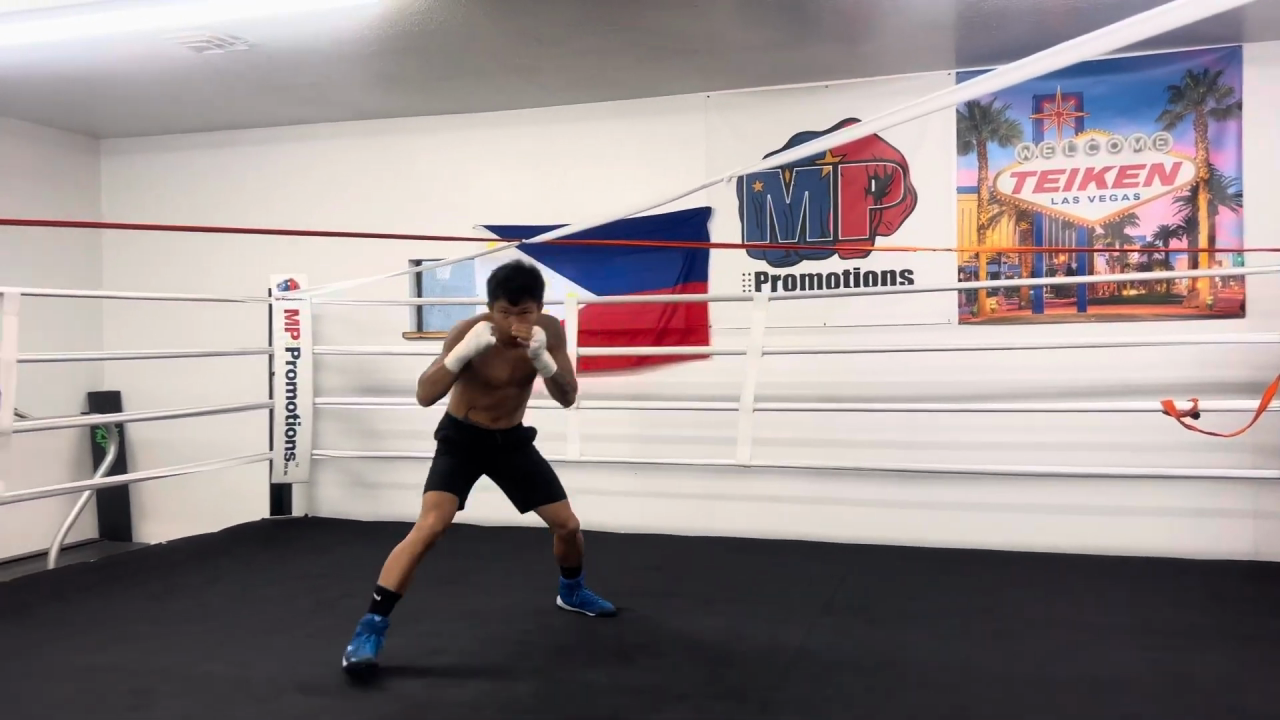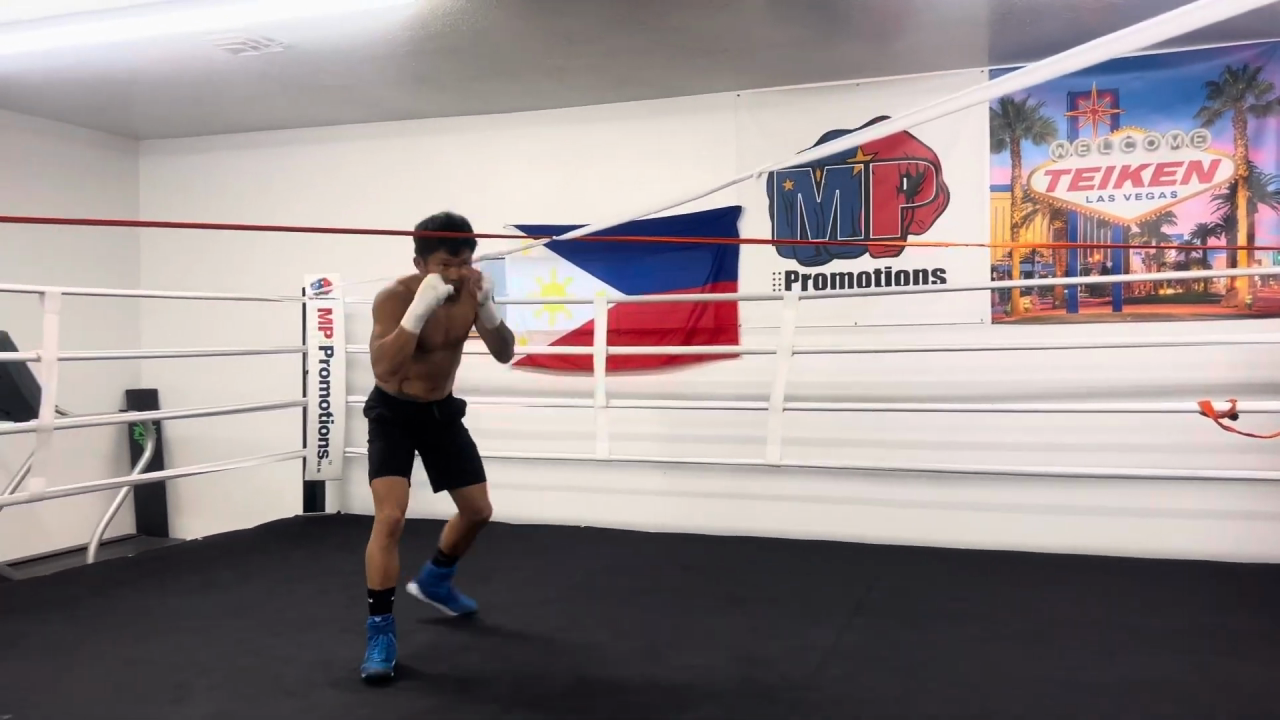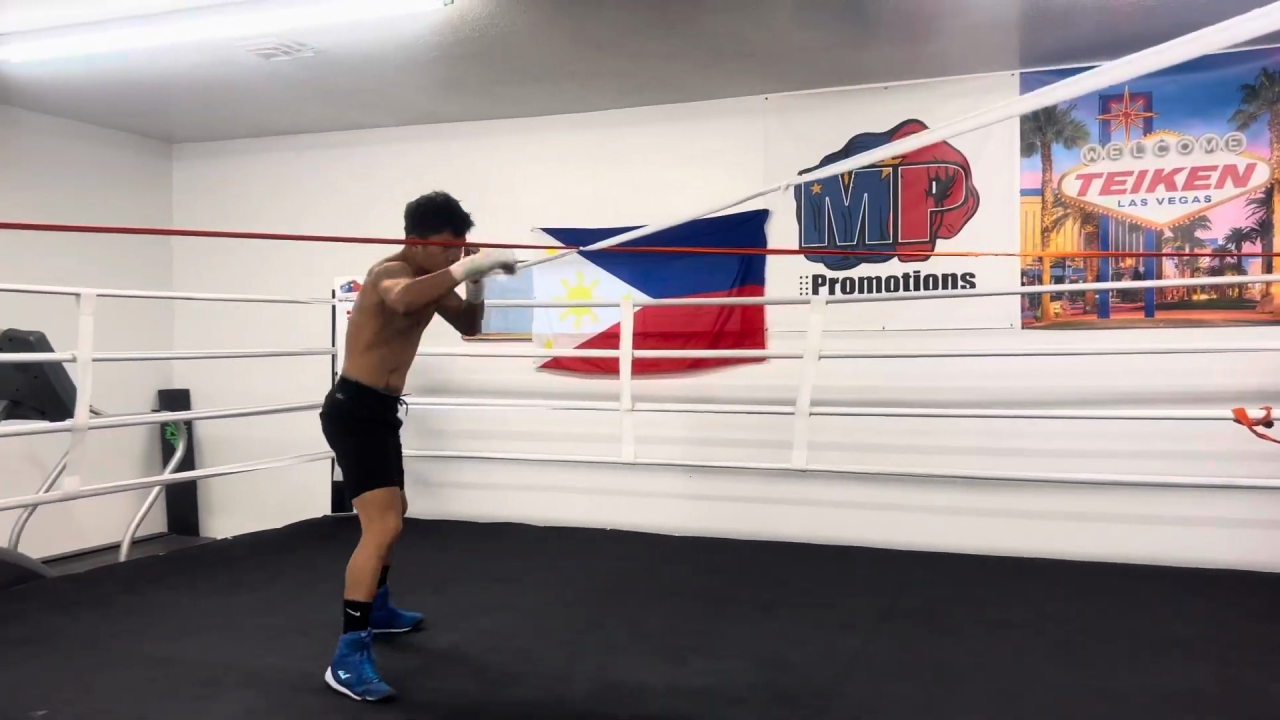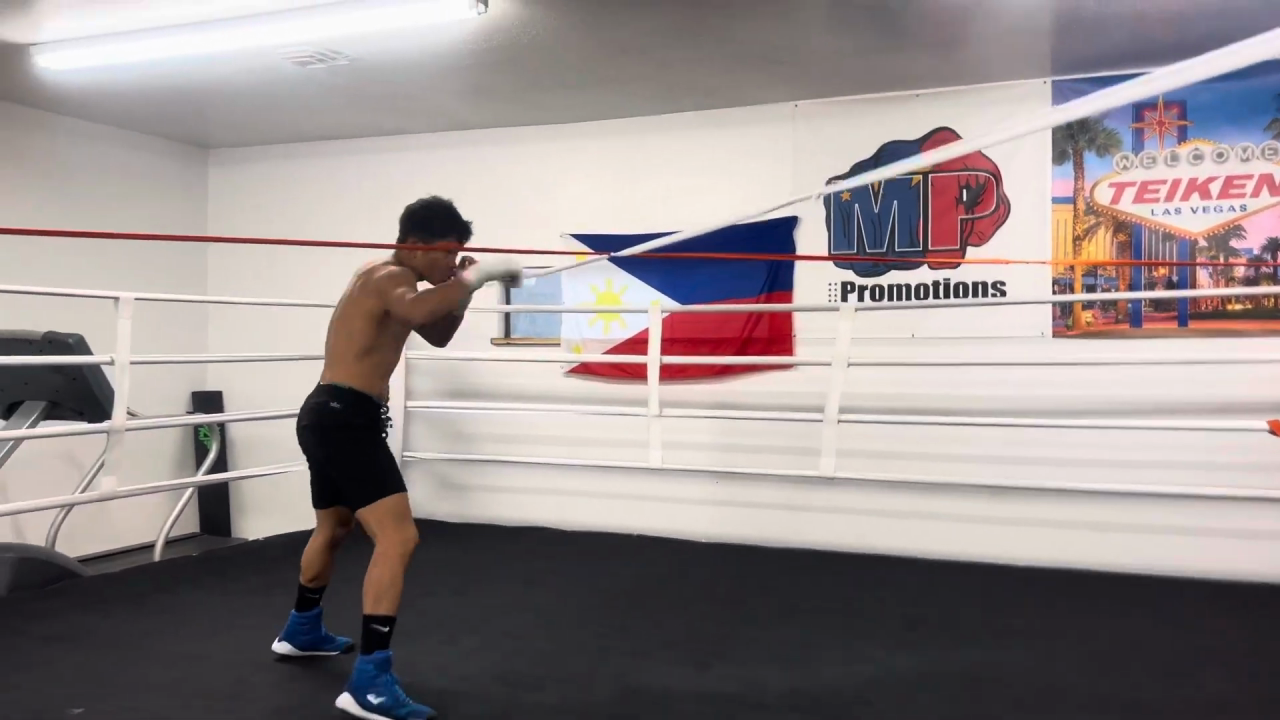
dt=0.3s
person 1, frame 1
left shoulder: (551, 330)
right shoulder: (467, 330)
left elbow: (567, 397)
right elbow: (424, 395)
left wrist: (544, 358)
right wrist: (462, 352)
left hip: (512, 441)
right hip: (460, 438)
left knee: (567, 526)
right knee: (428, 529)
left ankle: (573, 591)
right ankle: (369, 630)
person 1, frame 2
left shoulder: (473, 289)
right shoulder: (394, 296)
left elbow: (504, 353)
right elbow: (384, 370)
left wrist: (488, 309)
right wrist: (420, 309)
left hip: (442, 412)
right hip: (393, 413)
left knee: (478, 510)
right knee: (390, 518)
left ankle: (434, 580)
right ankle: (380, 631)
person 1, frame 3
left shoulder: (428, 276)
right shoulder: (387, 273)
left elbow: (468, 325)
right elbow: (402, 297)
left wrist: (473, 268)
right wrist: (468, 268)
left hip: (377, 410)
right hip: (354, 409)
left knee: (390, 516)
right knee: (380, 527)
left ankle: (374, 604)
right ankle: (348, 659)
person 1, frame 4
left shoulder: (388, 278)
right shoulder: (386, 277)
left elbow: (437, 335)
right elbow: (418, 310)
left wrist: (464, 283)
right wrist: (478, 274)
left hip: (330, 415)
right hip: (342, 420)
left knee: (333, 527)
right knee: (398, 539)
left ankle: (301, 630)
